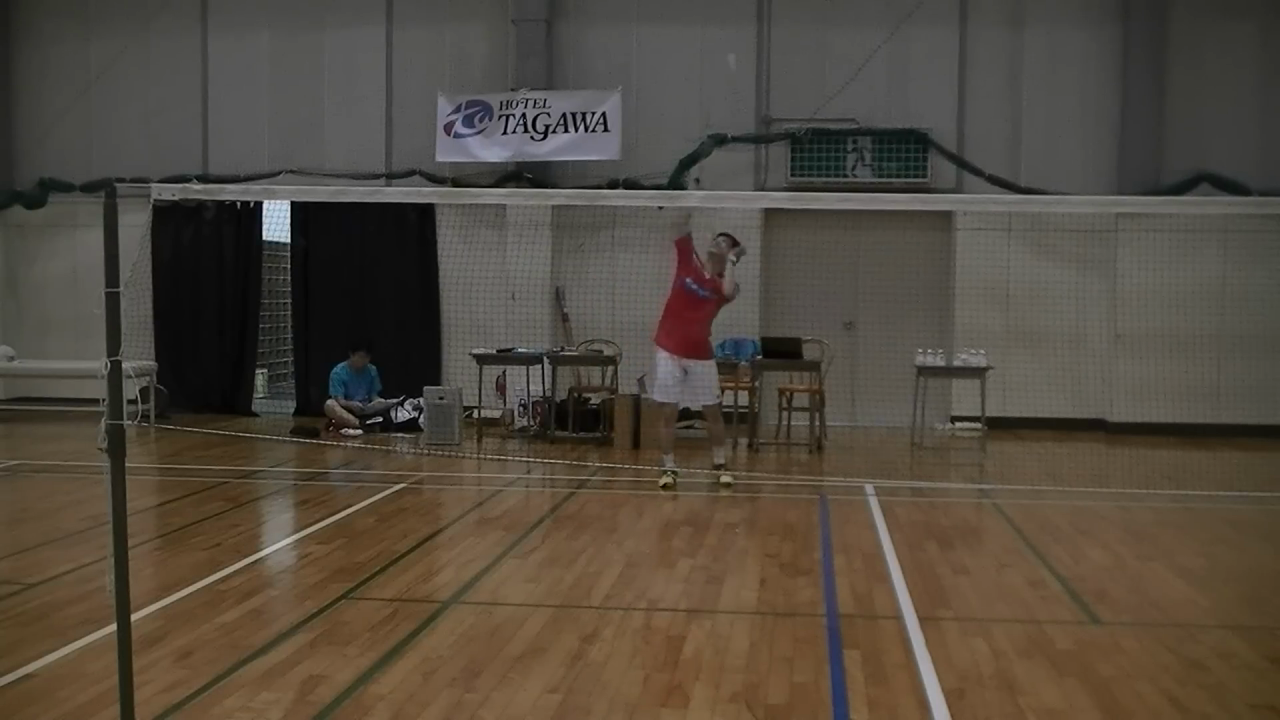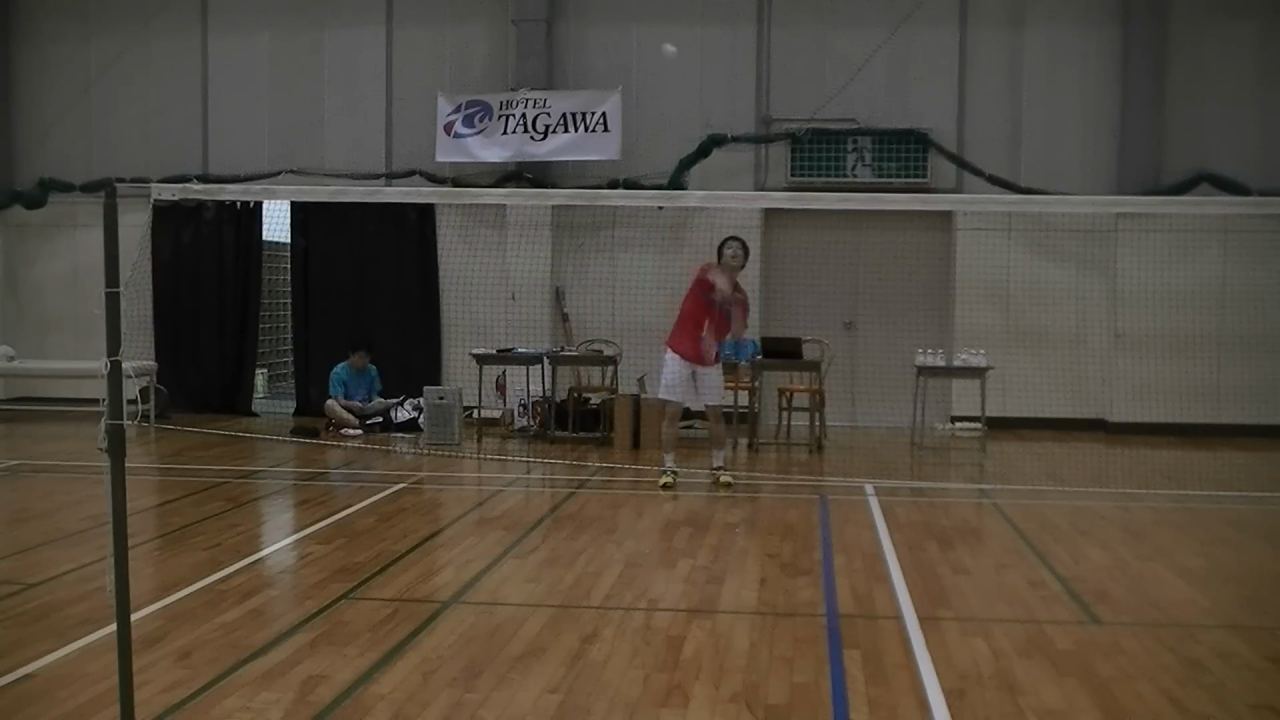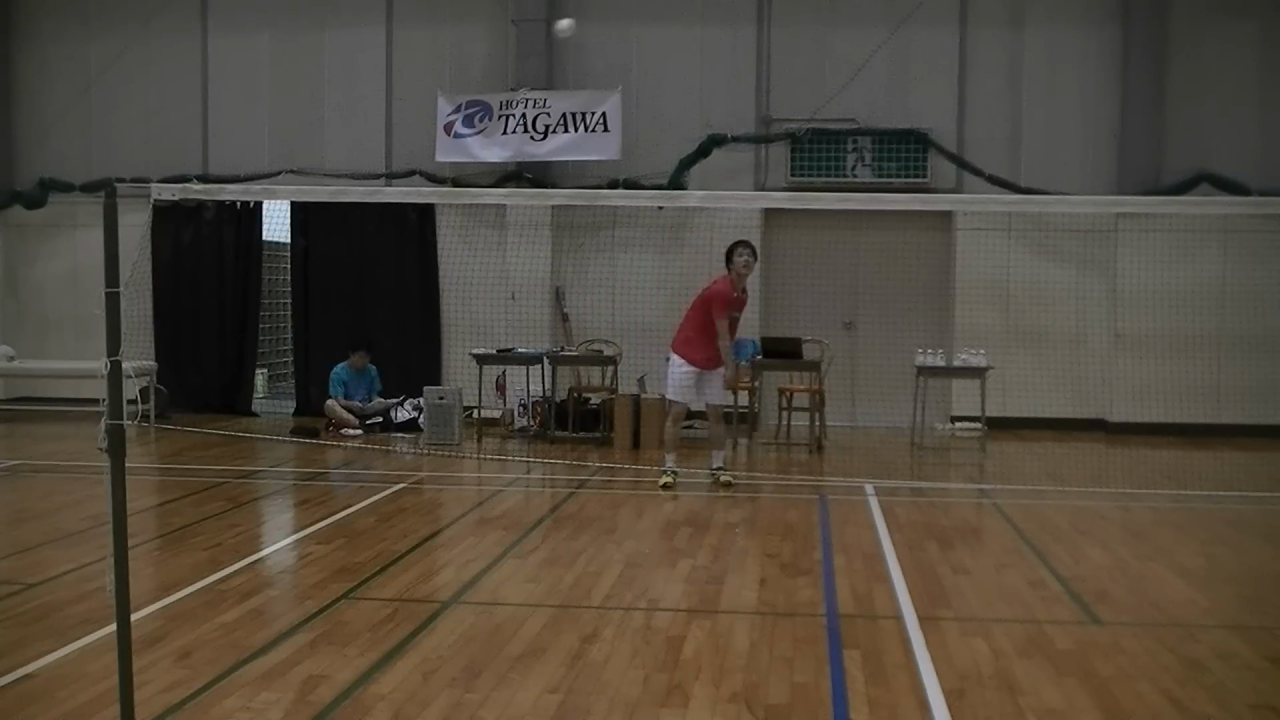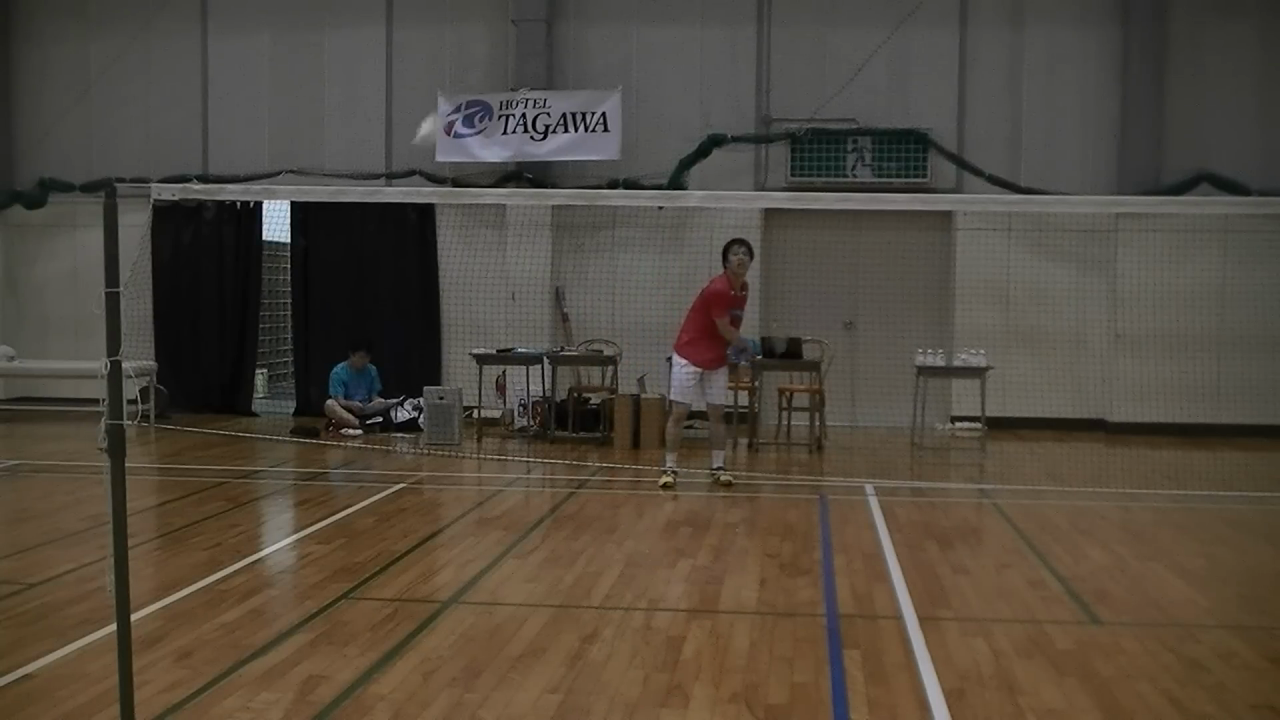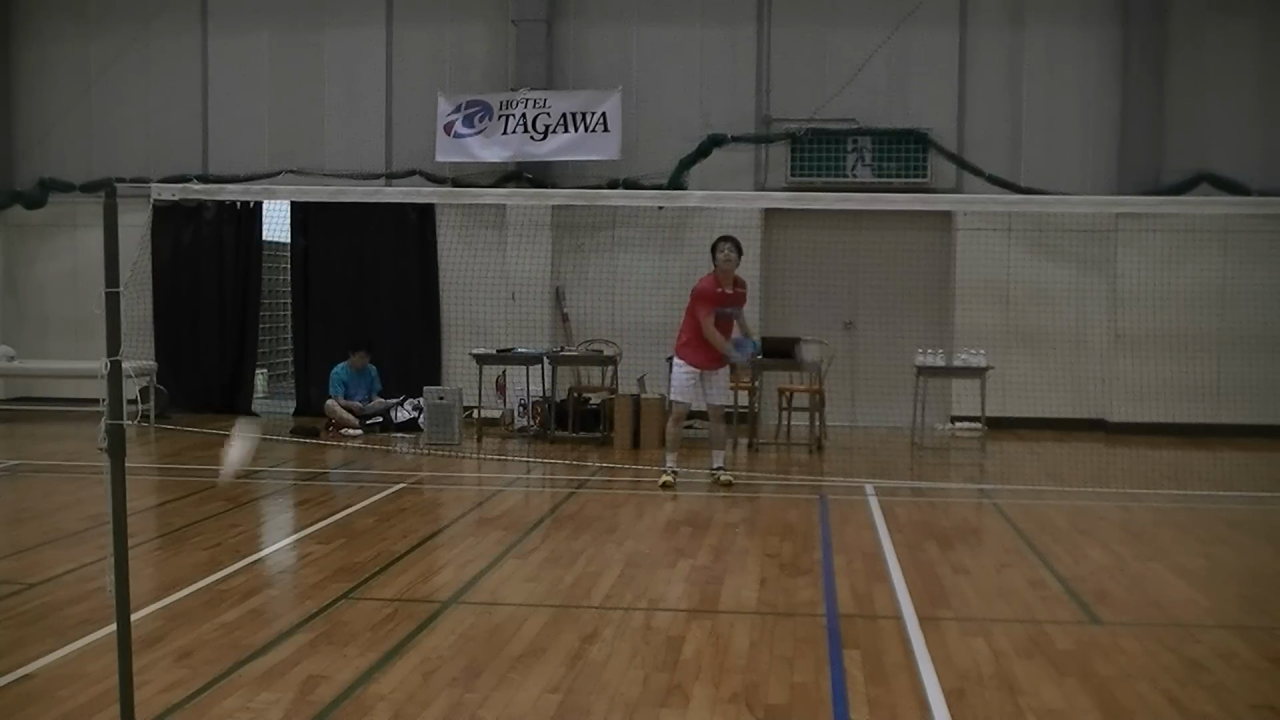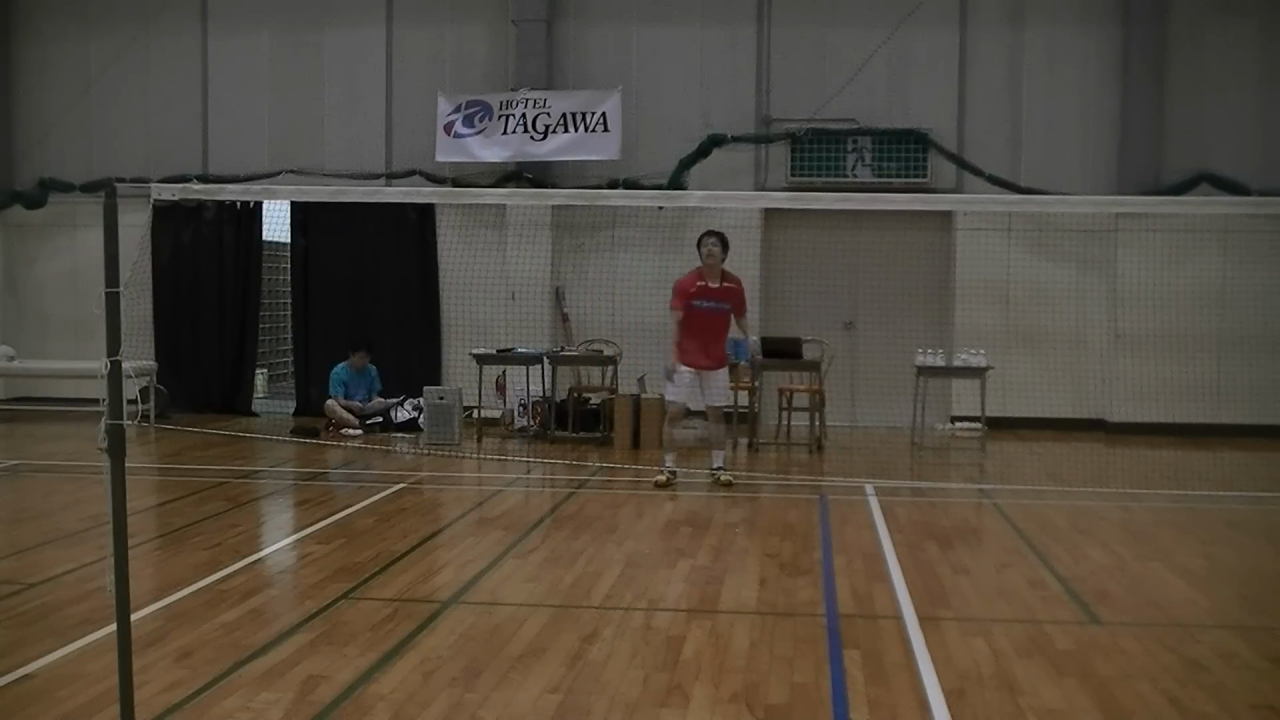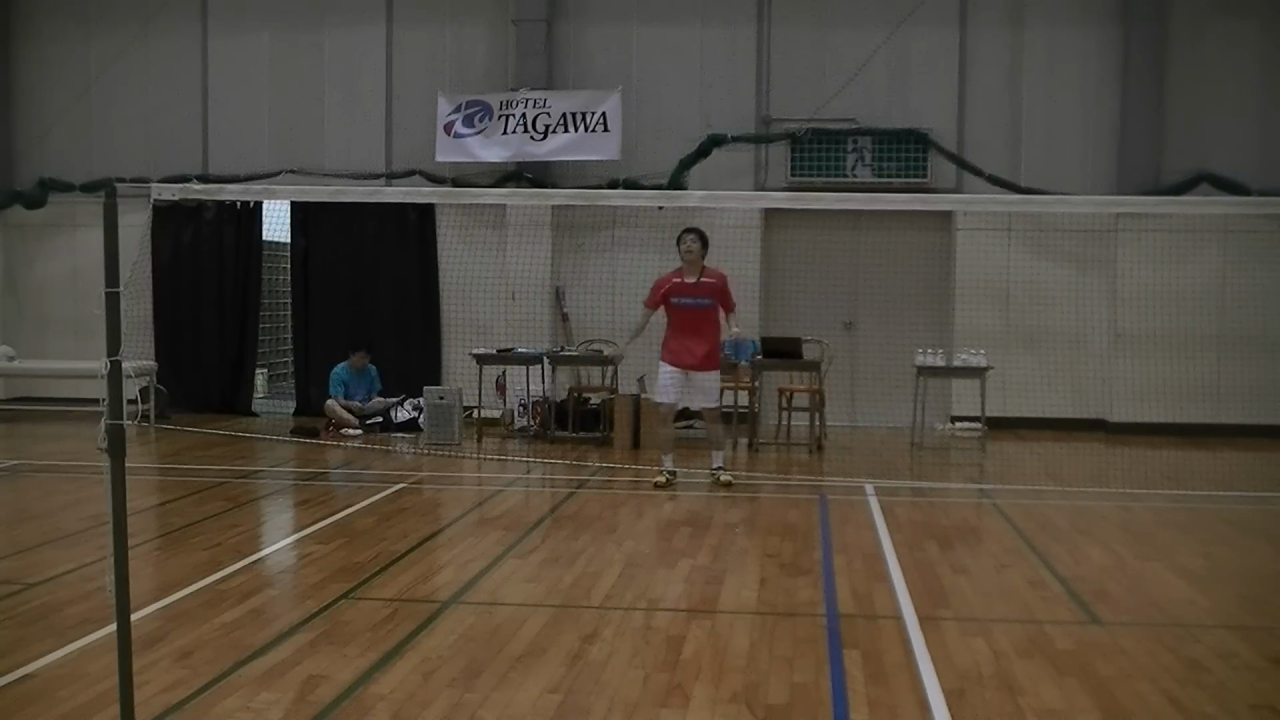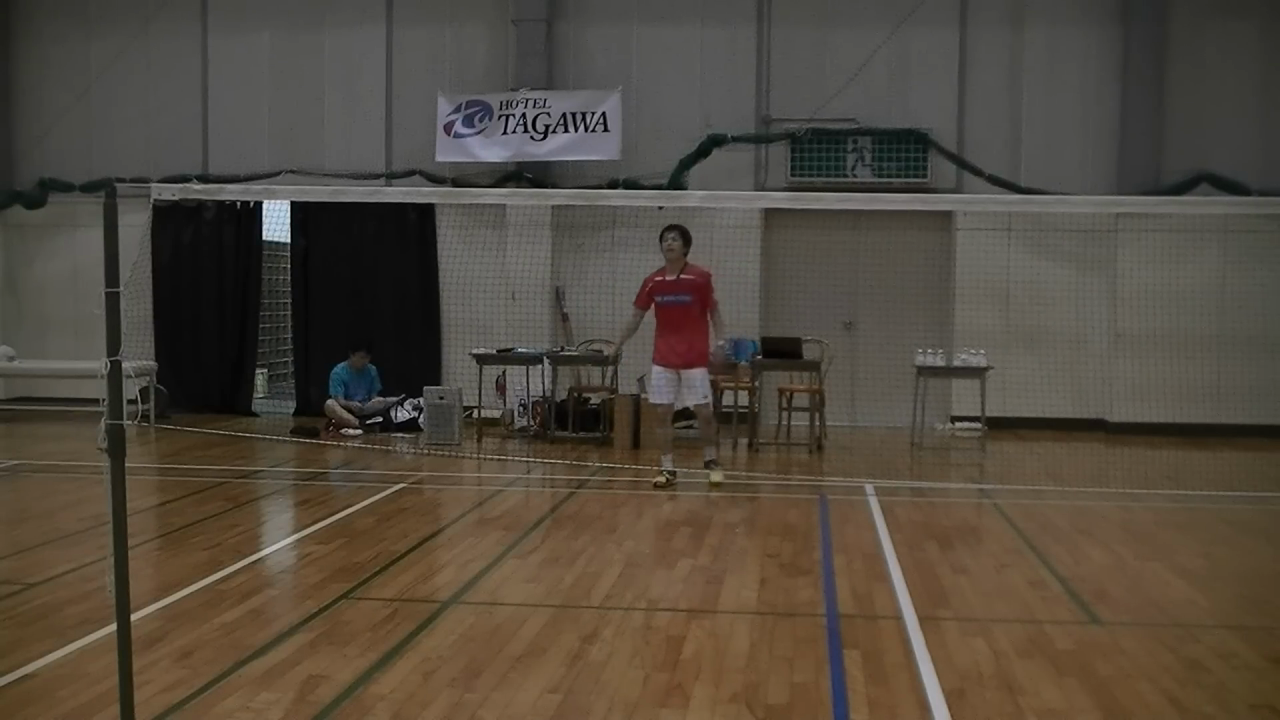
dt=0.2s
person 1, frame 1
left shoulder: (727, 285)
right shoulder: (689, 260)
left elbow: (729, 292)
right elbow: (681, 228)
left wrist: (732, 261)
right wrist: (689, 212)
left hip: (701, 354)
right hip: (669, 350)
left knee: (712, 412)
right knee: (668, 413)
left ankle: (720, 465)
right ankle: (669, 468)
person 1, frame 2
left shoulder: (740, 296)
right shoulder: (709, 274)
left elbow: (738, 334)
right elbow: (714, 275)
left wrist: (737, 303)
right wrist: (722, 286)
left hip: (709, 359)
right hip: (680, 352)
left knee: (715, 414)
right knee: (672, 412)
left ankle: (719, 467)
right ankle: (669, 468)
person 1, frame 3
left shoulder: (743, 295)
right shoulder: (721, 290)
right elbow: (721, 334)
left wrist: (728, 366)
right wrist: (730, 367)
left hip: (713, 360)
right hip: (686, 355)
left knee: (716, 413)
right knee: (677, 412)
left ankle: (718, 467)
right ankle: (669, 468)
person 1, frame 4
left shoulder: (743, 289)
right shoulder: (718, 289)
right elbow: (725, 329)
left wrist: (735, 343)
right wrist: (743, 344)
left hip: (716, 360)
right hip: (689, 356)
left knee: (717, 413)
right knee: (679, 412)
left ankle: (718, 467)
right ankle: (669, 468)
person 1, frame 5
left shoulder: (741, 287)
right shoulder: (705, 287)
right elbow: (708, 329)
left wrist: (750, 337)
right wrist: (734, 354)
left hip: (717, 361)
right hip: (688, 357)
left knee: (717, 413)
right knee: (678, 412)
left ankle: (718, 467)
right ankle: (670, 468)
person 1, frame 6
left shoulder: (735, 285)
right shoulder: (686, 283)
left elbow: (740, 316)
right elbow: (675, 323)
left wrist: (750, 337)
right wrist: (673, 357)
left hip: (716, 362)
right hip: (686, 358)
left knee: (716, 414)
right knee: (674, 412)
left ankle: (718, 467)
right ankle: (669, 468)
person 1, frame 7
left shoulder: (718, 280)
right shoulder: (666, 283)
left elbow: (730, 310)
right elbow: (646, 316)
left wrist: (733, 329)
right wrist: (627, 344)
left hip: (706, 360)
right hip: (671, 359)
left knee: (712, 414)
right knee: (665, 413)
left ankle: (718, 467)
right ankle: (668, 468)
person 1, frame 8
left shoulder: (701, 277)
right shoulder: (652, 282)
left elbow: (713, 310)
right elbow: (637, 316)
left wrist: (719, 340)
right wrist: (619, 344)
left hip: (695, 358)
right hip: (663, 359)
left knee: (704, 413)
right knee: (662, 414)
left ankle: (711, 460)
right ankle: (667, 468)
